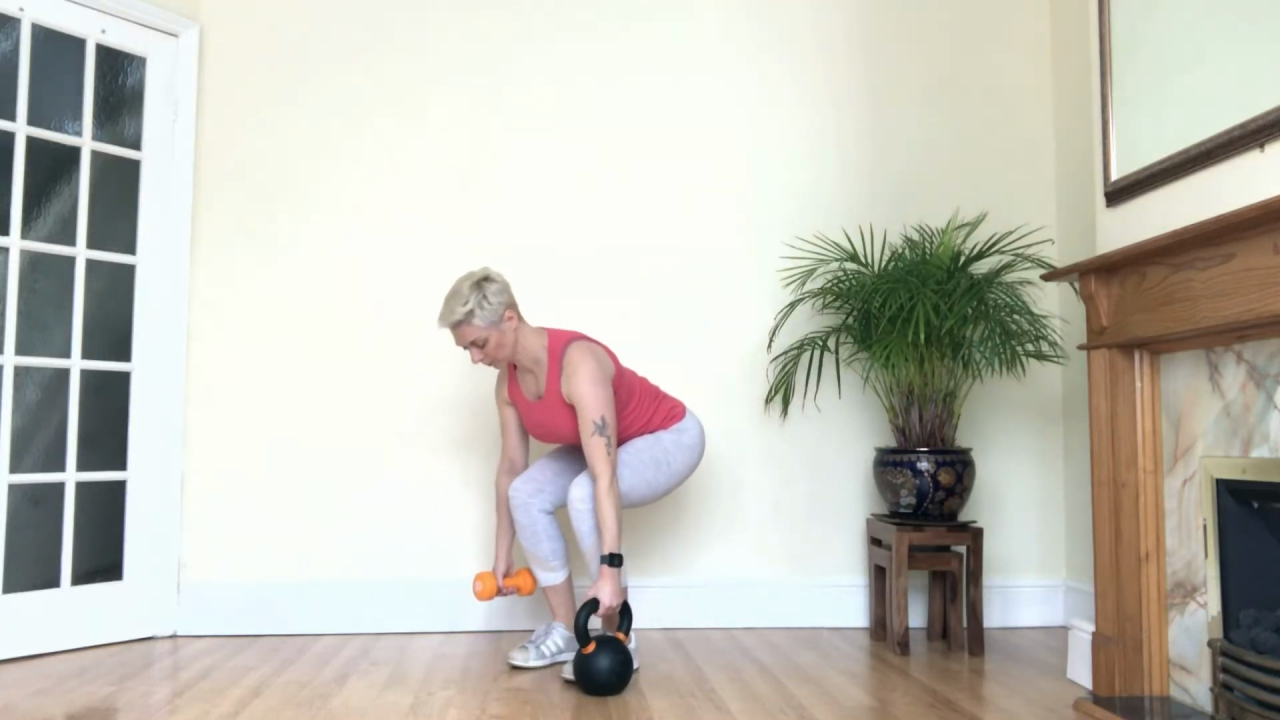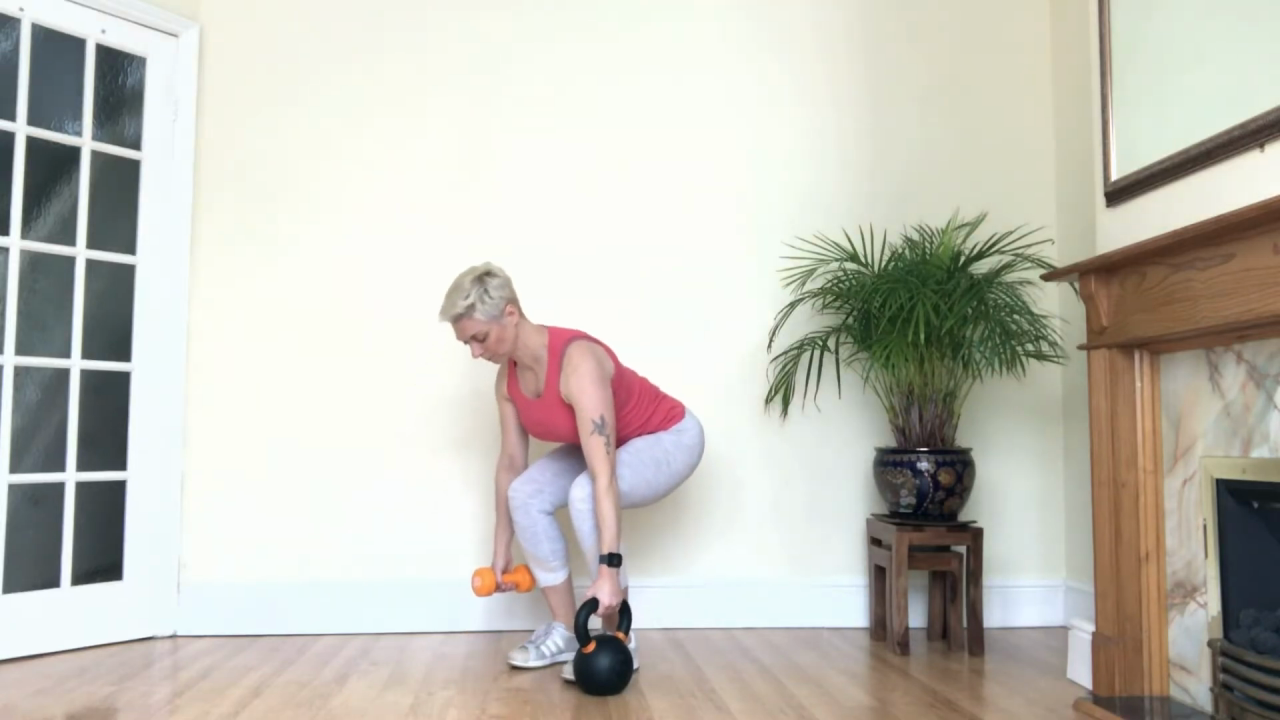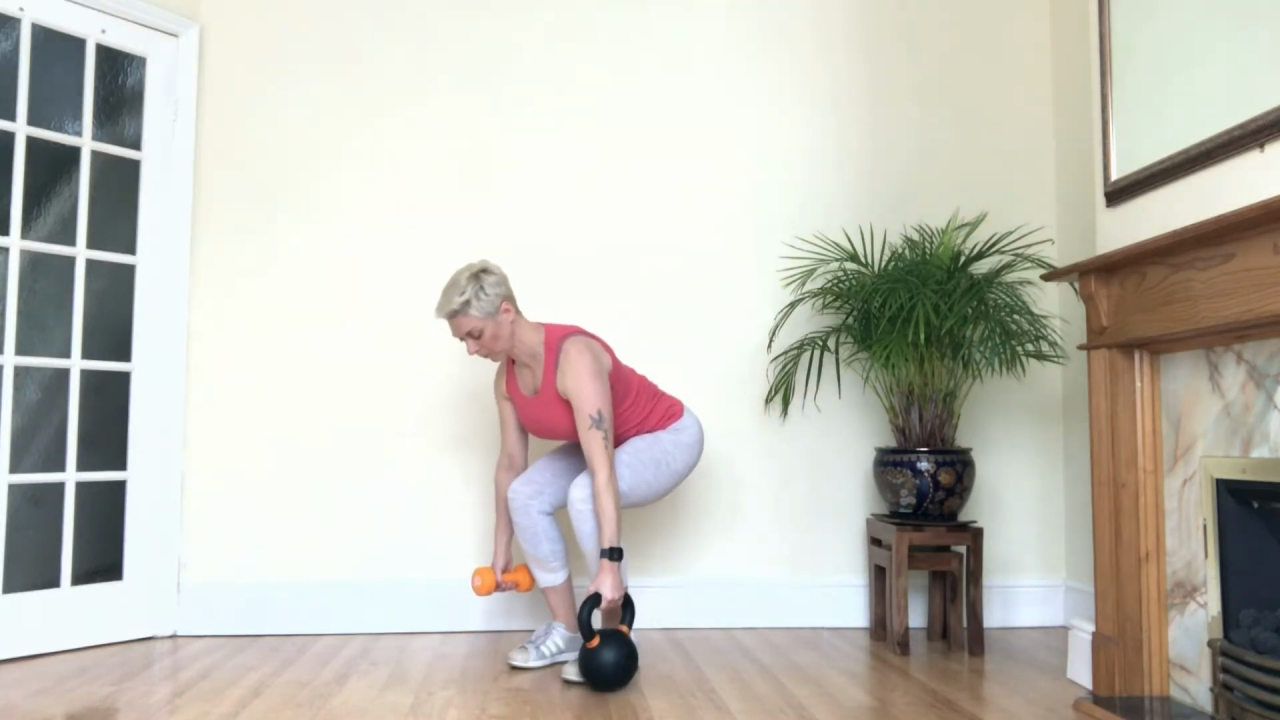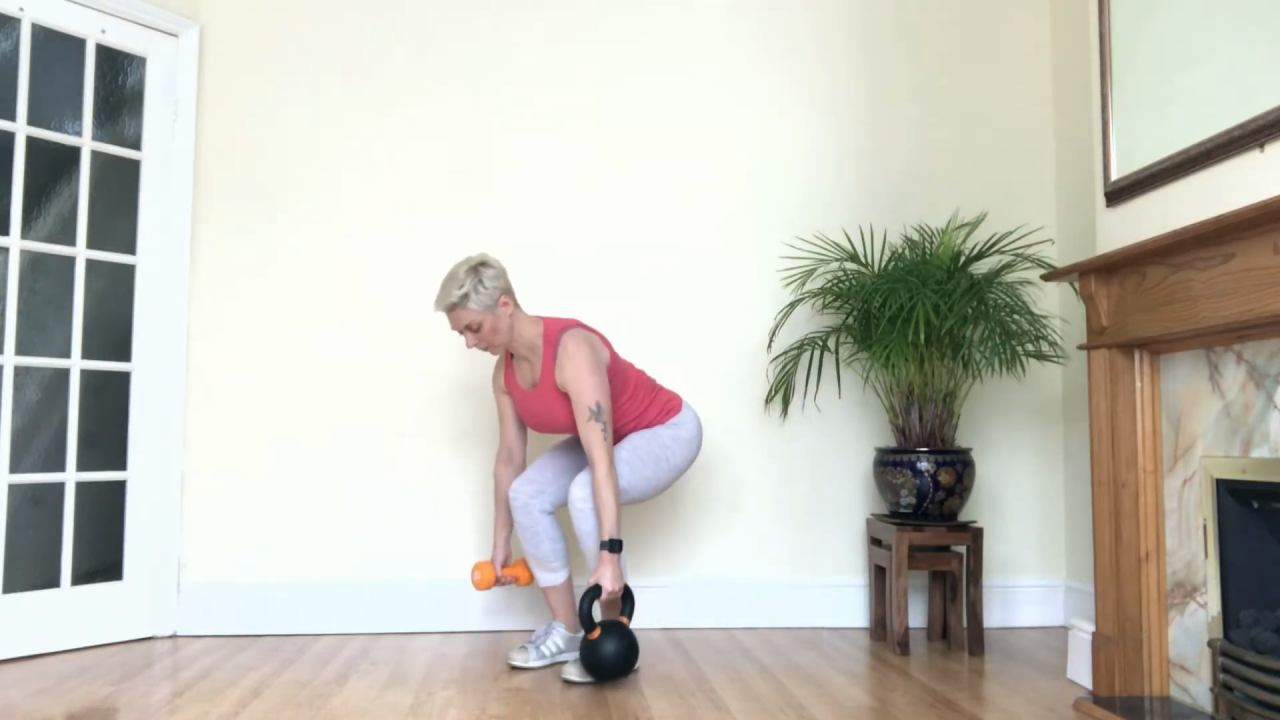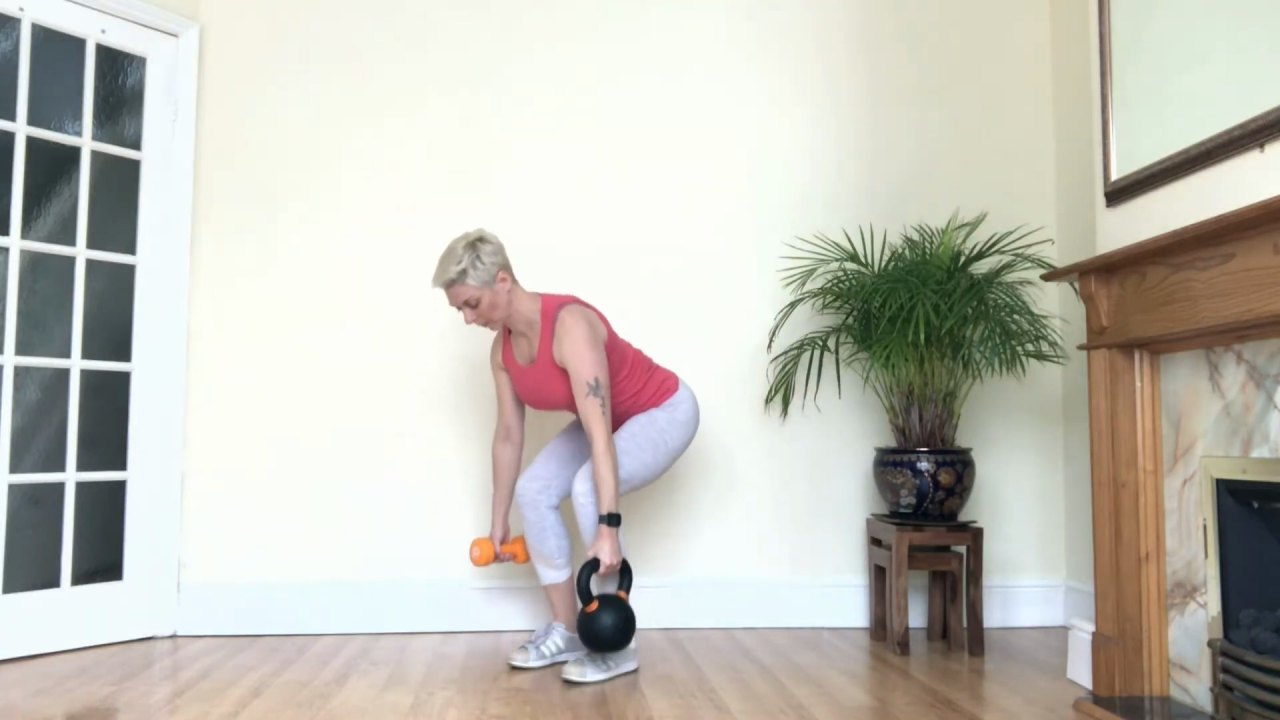
dt=0.3s
person 1, frame 1
left shoulder: (577, 363)
right shoulder: (508, 381)
left elbow: (605, 478)
right elbow: (510, 469)
left wrist: (609, 570)
right wrist: (502, 555)
left hip: (670, 437)
right hip: (607, 443)
left knee: (584, 494)
right knee: (527, 493)
right ankle: (565, 632)
person 1, frame 2
left shoulder: (577, 361)
right shoulder: (508, 377)
left elbow: (604, 477)
right elbow: (509, 465)
left wrist: (608, 570)
right wrist: (500, 551)
left hip: (669, 438)
right hip: (609, 442)
left knee: (584, 495)
right knee: (526, 493)
right ankle: (565, 632)
person 1, frame 3
left shoulder: (573, 357)
right shoulder: (507, 376)
left elbow: (602, 472)
right elbow: (510, 464)
left wrist: (609, 564)
right wrist: (501, 550)
left hip: (668, 437)
right hip: (609, 440)
left knee: (584, 495)
right knee: (526, 494)
right ankle: (565, 632)
person 1, frame 4
left shoulder: (571, 350)
right shoulder: (505, 370)
left elbow: (602, 464)
right elbow: (509, 459)
left wrist: (609, 557)
right wrist: (501, 545)
left hip: (667, 430)
right hip: (608, 435)
left knee: (585, 494)
right knee: (527, 494)
right ankle: (565, 633)
person 1, frame 5
left shoulder: (569, 325)
right shoulder: (503, 347)
left elbow: (600, 436)
right elbow: (507, 435)
left wrist: (609, 529)
right wrist: (498, 522)
left hip: (664, 411)
right hip: (608, 417)
left knee: (587, 489)
right knee: (533, 490)
left ankle: (617, 643)
right ankle: (565, 632)
